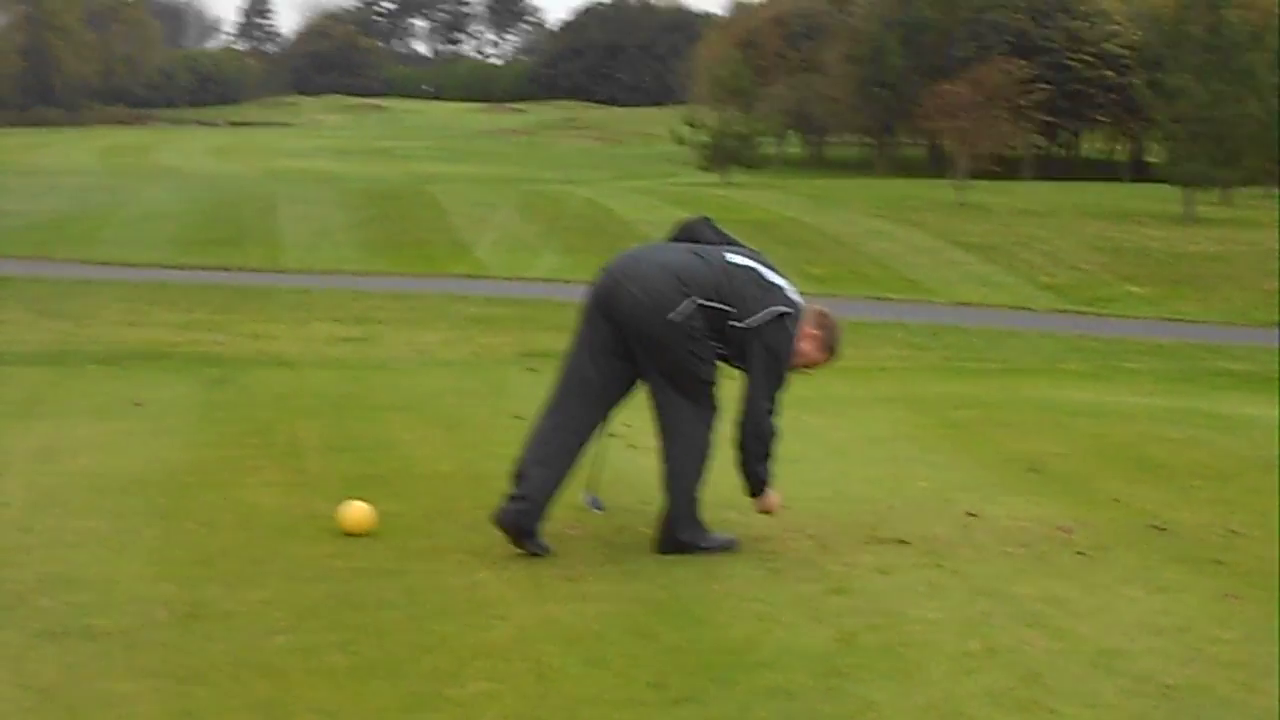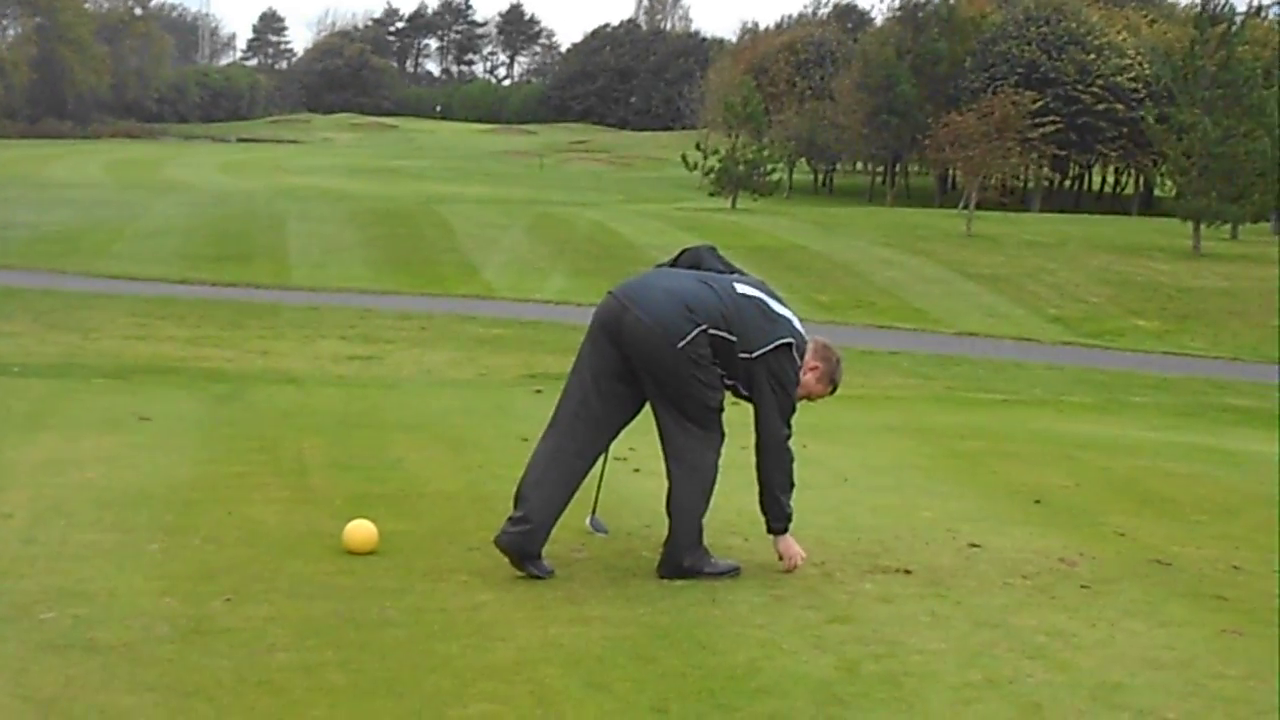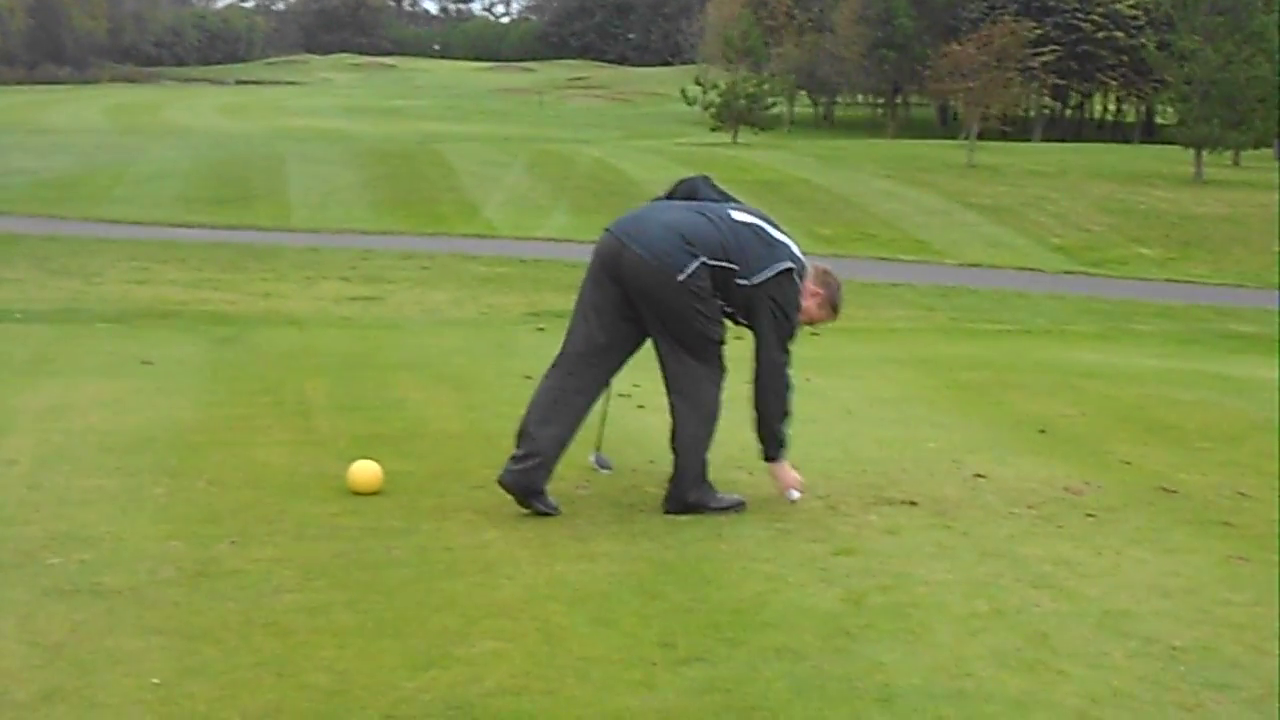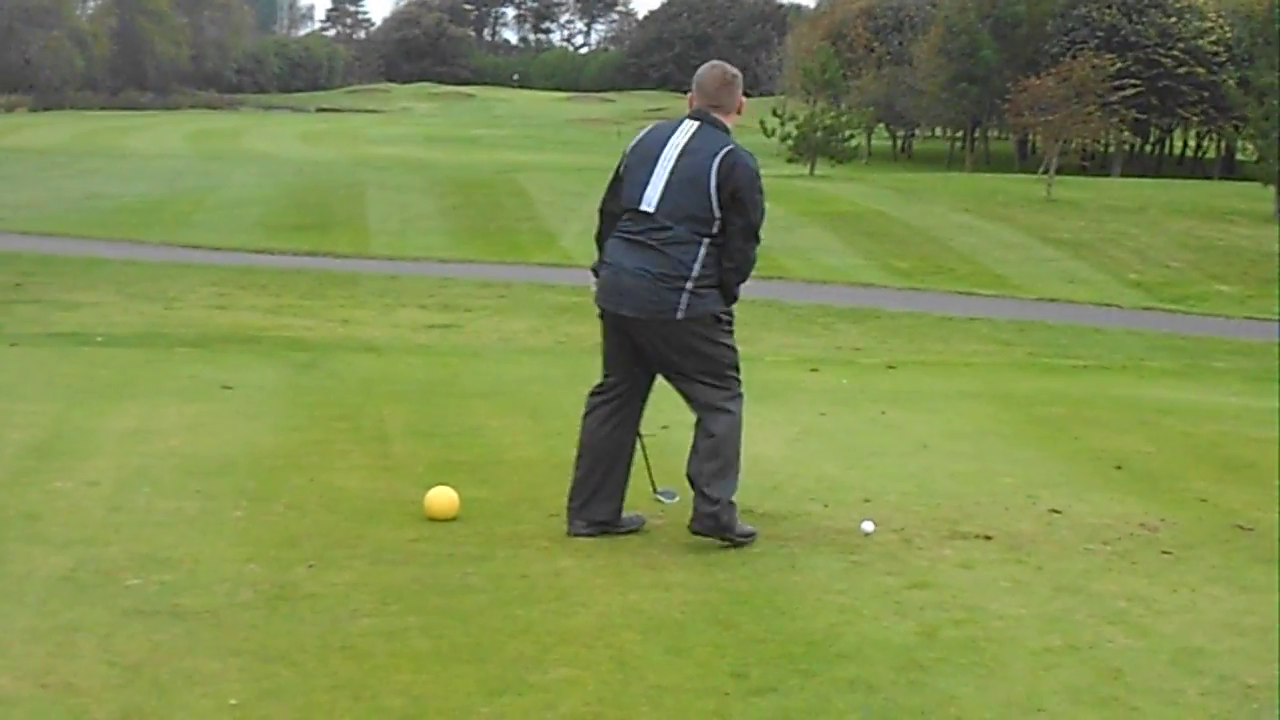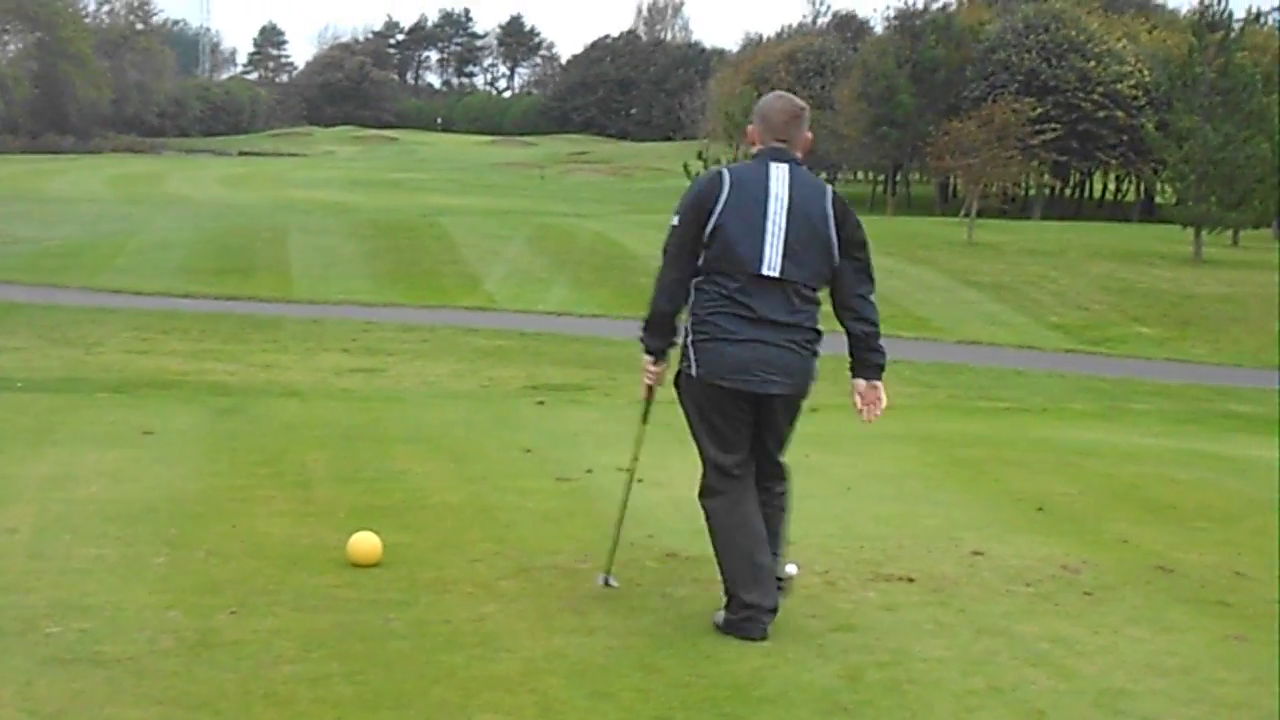
dt=1s
person 1, frame 1
left shoulder: (759, 276)
right shoulder: (778, 325)
left elbow: (697, 228)
right elbow: (757, 412)
right wrist: (759, 488)
left hip: (618, 278)
right hip: (663, 303)
left knee: (575, 405)
right knee: (691, 414)
left ankle: (521, 511)
right ankle: (681, 530)
person 1, frame 2
left shoulder: (763, 306)
right shoulder: (782, 354)
left elbow: (700, 255)
right elbow: (773, 443)
right wrist: (780, 530)
left hip: (621, 304)
right hip: (670, 329)
left knee: (576, 430)
right knee: (699, 440)
left ankle: (522, 534)
right ankle: (684, 555)
person 1, frame 3
left shoulder: (760, 228)
right shoulder: (783, 283)
left elbow: (692, 188)
right elbow: (772, 372)
right wrist: (776, 457)
left hip: (621, 237)
right hip: (670, 265)
left knee: (580, 361)
right knee: (700, 375)
left ankle: (525, 472)
right ankle: (689, 490)
person 1, frame 4
left shoulder: (648, 138)
right shoulder: (735, 163)
left elbow: (609, 213)
right elbow: (741, 248)
right wrist: (720, 297)
left hip: (618, 287)
right hip: (679, 300)
left knee: (616, 395)
right knee: (718, 398)
left ankle: (591, 511)
right ankle: (713, 508)
person 1, frame 5
left shoulder: (715, 187)
right shoulder: (830, 203)
left elbow: (675, 273)
right elbow: (856, 292)
left wrist: (657, 346)
right wrist: (868, 367)
left hip: (717, 360)
right hip: (789, 364)
left knee: (729, 479)
right knee: (767, 470)
left ankle: (749, 607)
right ankle: (759, 586)
